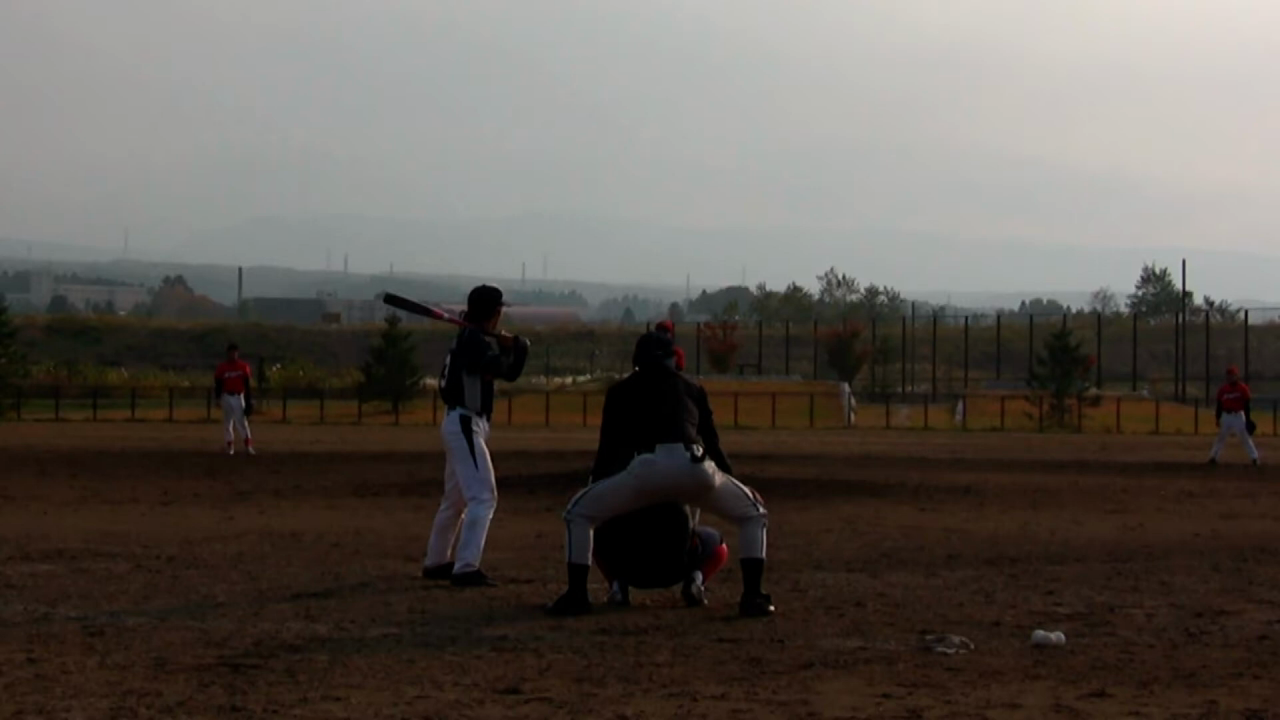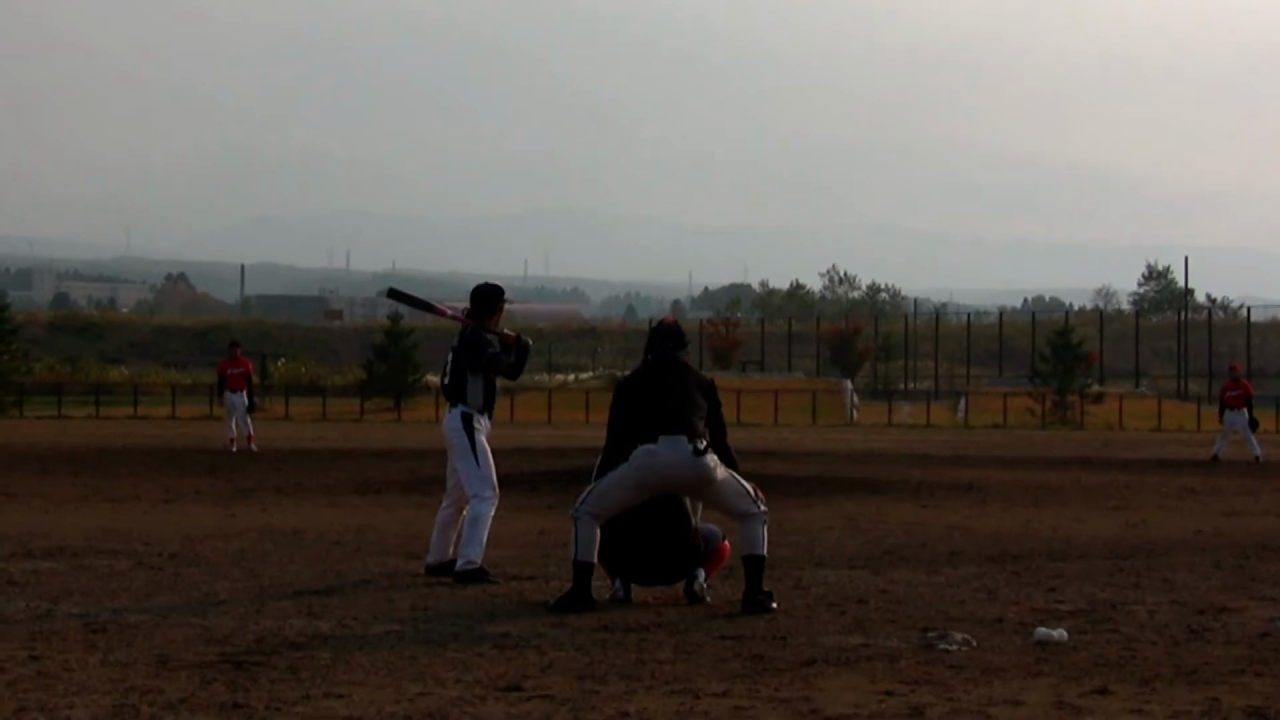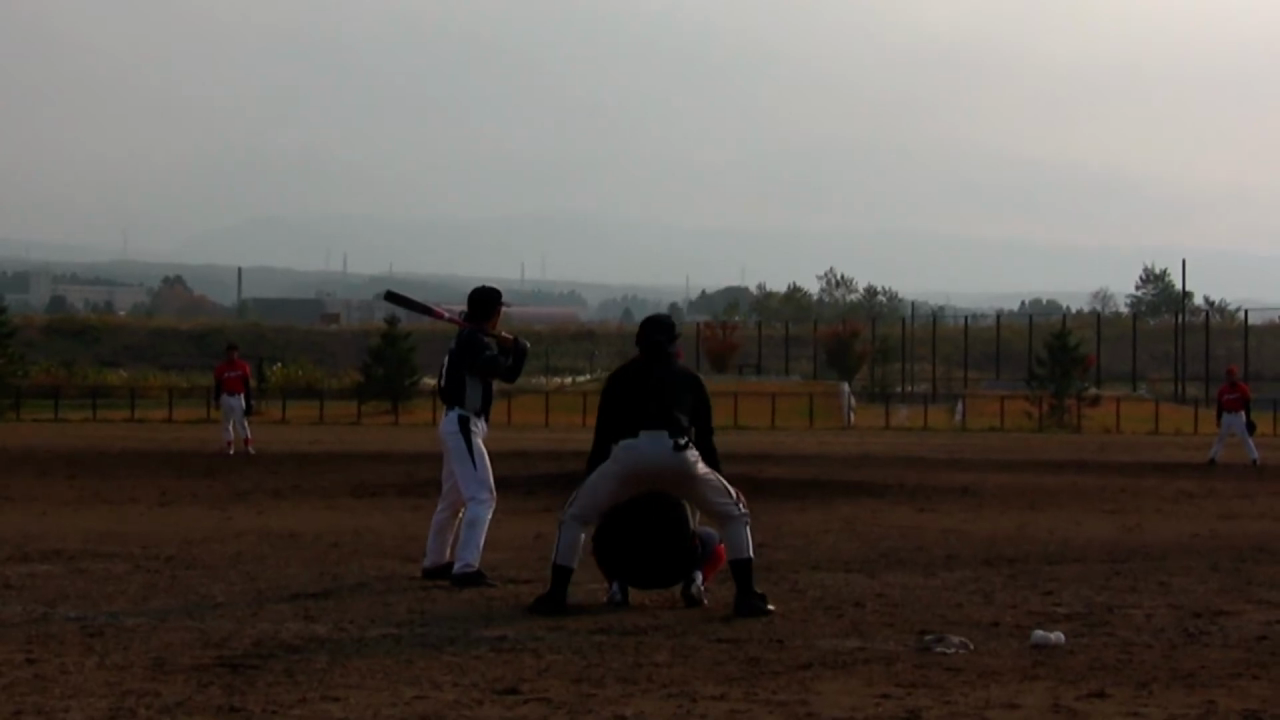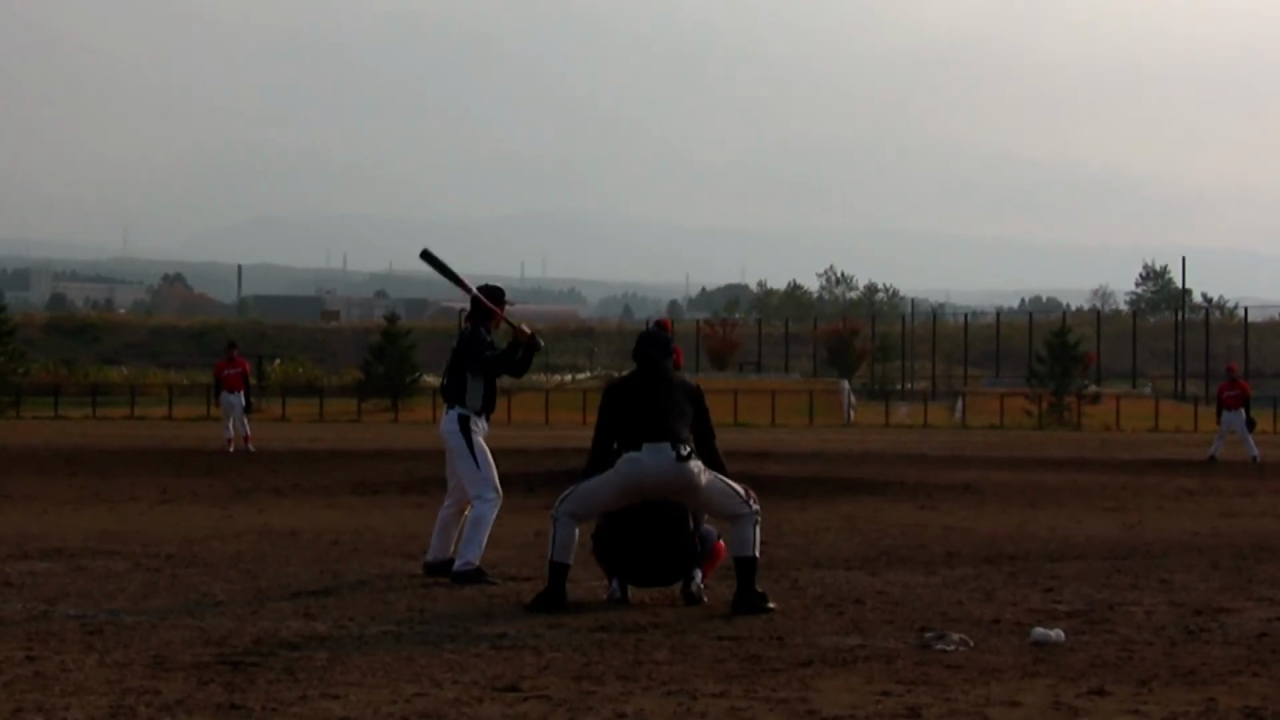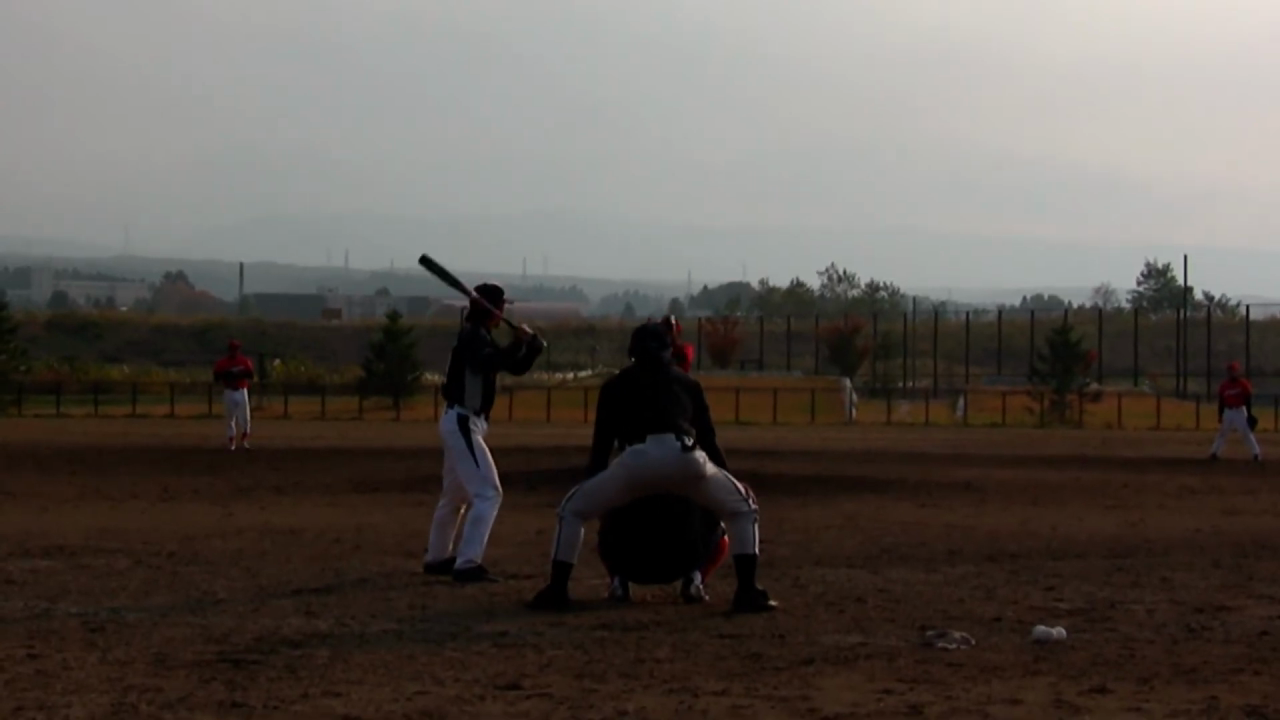
dt=1s
person 1, frame 1
left shoulder: (469, 339)
right shoulder: (474, 339)
left elbow: (510, 372)
right elbow: (499, 369)
left wrist: (515, 346)
right wrist: (508, 347)
left hip: (461, 423)
right hip: (465, 425)
left knee: (455, 498)
right knee: (483, 496)
left ankle: (436, 562)
right ankle: (466, 568)
person 1, frame 2
left shoulder: (472, 336)
right shoulder: (475, 337)
left elbow: (511, 371)
right elbow: (502, 368)
left wrist: (515, 344)
right wrist: (512, 345)
left hip: (462, 421)
right hip: (466, 422)
left knee: (457, 495)
right knee: (485, 494)
left ankle: (439, 560)
right ankle: (468, 566)
person 1, frame 3
left shoulder: (470, 338)
right shoulder: (473, 339)
left elbow: (508, 374)
right elbow: (499, 369)
left wrist: (513, 347)
right wrist: (509, 347)
left hip: (460, 423)
right hip: (463, 424)
left knee: (453, 498)
right knee: (482, 496)
left ankle: (435, 562)
right ankle: (466, 569)
person 1, frame 4
left shoulder: (478, 337)
right shoulder: (474, 336)
left elbow: (516, 370)
right elbow: (493, 368)
left wrist: (528, 344)
right wrist: (517, 343)
left hip: (461, 422)
right hip: (463, 423)
left knee: (459, 496)
right knee: (488, 495)
left ankle: (437, 558)
right ankle: (465, 566)
person 1, frame 5
left shoulder: (482, 338)
right shoulder: (473, 336)
left elbow: (516, 368)
right elbow: (491, 364)
left wrist: (532, 346)
right wrist: (518, 342)
left hip: (462, 422)
right hip: (462, 423)
left knee: (455, 495)
right knee: (488, 493)
left ankle: (437, 558)
right ankle: (467, 564)
person 2, frame 1
left shoulder: (621, 391)
right shoulder: (691, 389)
left elbow: (609, 447)
right elbow: (711, 441)
left wrist: (595, 484)
right wrist: (729, 480)
left hip: (645, 469)
right hip: (694, 467)
left knee: (579, 514)
right knee: (753, 513)
left ankle: (577, 596)
right ankle: (752, 597)
person 2, frame 2
left shoulder: (632, 383)
right shoulder: (702, 382)
left elbow: (615, 440)
right elbow: (719, 437)
left wrist: (601, 479)
right wrist: (734, 474)
left hip: (647, 460)
right hip: (697, 460)
left knee: (586, 512)
right knee: (753, 511)
left ankle: (580, 592)
right ankle: (754, 594)
person 2, frame 3
left shoulder: (621, 377)
right shoulder: (688, 378)
left elbow: (603, 434)
right elbow: (704, 436)
left wrist: (590, 479)
right wrist: (717, 477)
left hip: (630, 454)
right hip: (679, 455)
left knee: (575, 515)
right knee: (734, 513)
left ankle: (556, 595)
right ankle: (746, 596)
person 2, frame 4
left shoulder: (618, 389)
right shoulder: (688, 389)
left elbow: (602, 446)
right elbow: (707, 444)
left wrist: (585, 485)
right wrist: (724, 481)
left hip: (631, 468)
right hip: (682, 466)
left knee: (566, 509)
right knee: (746, 508)
left ankle: (555, 593)
right ankle: (746, 594)
person 2, frame 5
left shoulder: (615, 385)
right shoulder: (686, 382)
left elbow: (602, 444)
right elbow: (708, 438)
left wrist: (591, 484)
right wrist: (726, 476)
left hip: (636, 461)
right hip: (685, 458)
left knee: (572, 509)
right knee: (743, 507)
left ankle: (557, 591)
right ankle: (747, 592)
